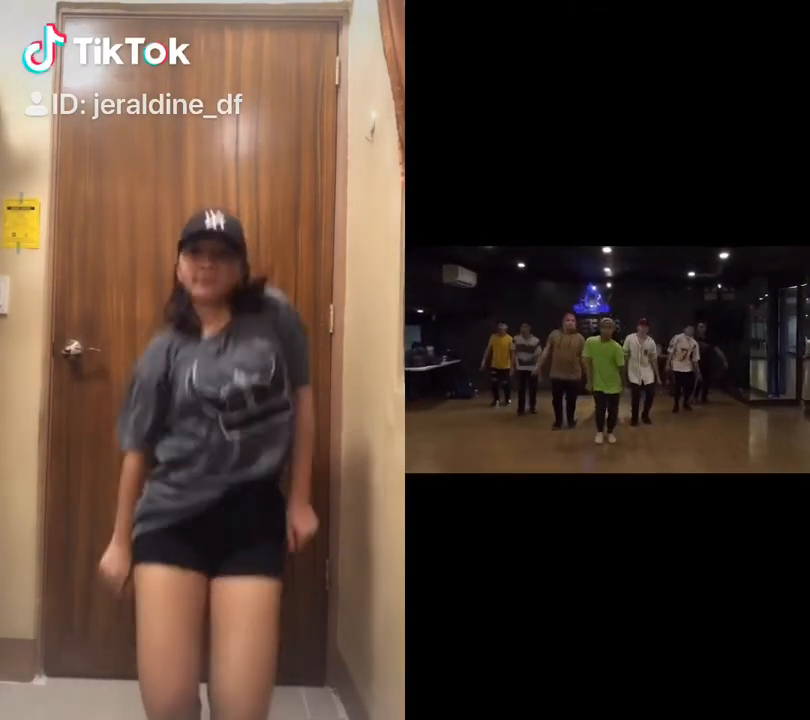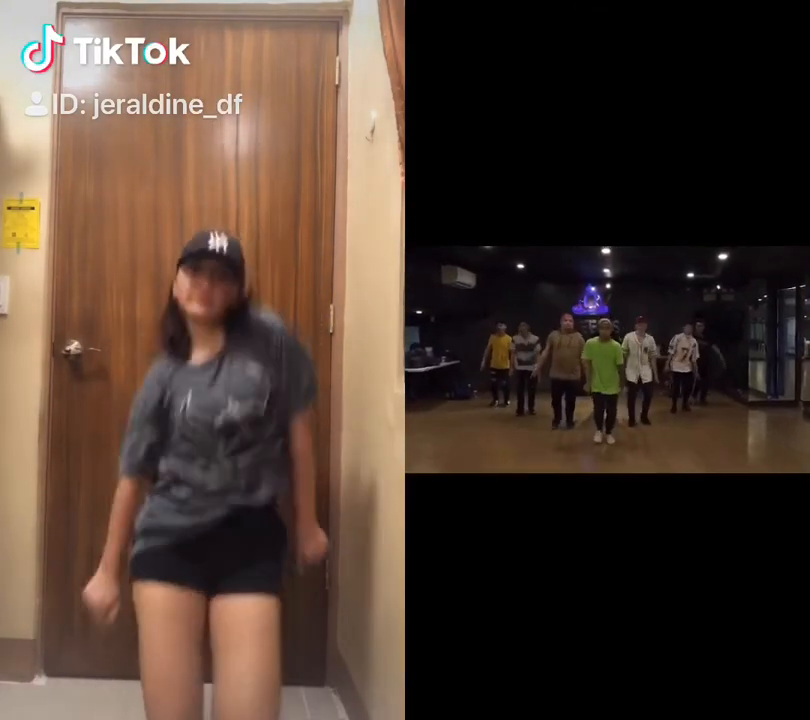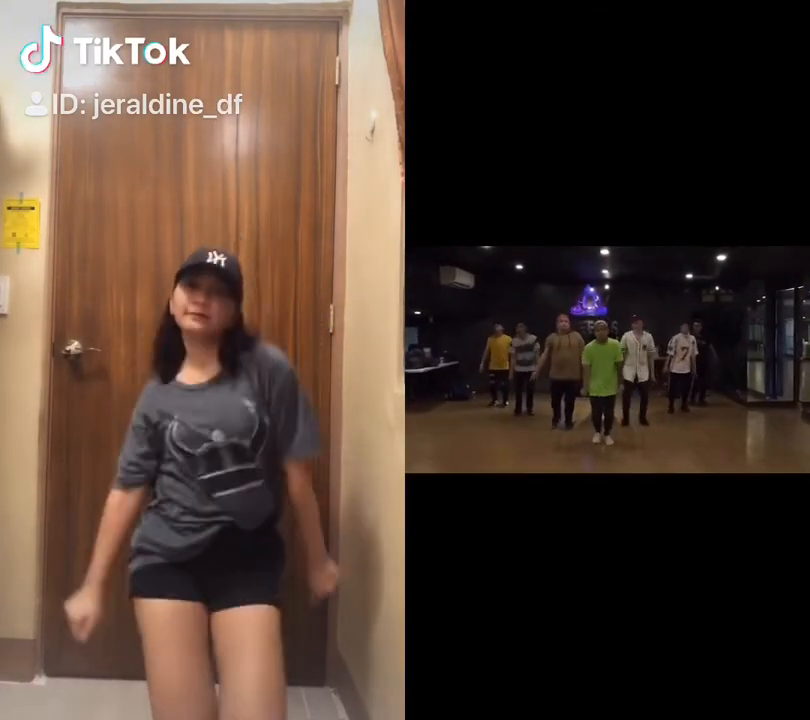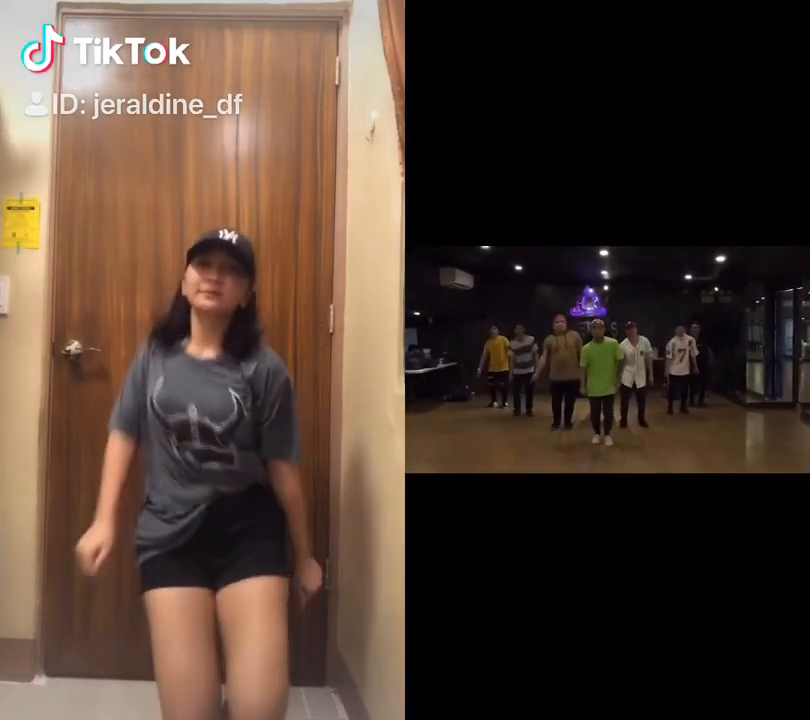
dt=0.1s
person 1, frame 1
left shoulder: (275, 316)
right shoulder: (166, 349)
left elbow: (301, 403)
right elbow: (138, 450)
left wrist: (300, 500)
right wrist: (119, 541)
left hip: (252, 520)
right hip: (171, 524)
person 1, frame 2
left shoulder: (269, 337)
right shoulder: (164, 376)
left elbow: (298, 427)
right elbow: (133, 475)
left wrist: (308, 521)
right wrist: (107, 571)
left hip: (250, 538)
right hip: (170, 540)
person 1, frame 3
left shoulder: (268, 370)
right shoulder: (157, 395)
left elbow: (294, 469)
right elbow: (127, 489)
left wrist: (318, 557)
right wrist: (92, 587)
left hip: (246, 554)
right hip: (169, 553)
person 1, frame 4
left shoulder: (263, 371)
right shoulder: (155, 354)
left elbow: (283, 468)
right elbow: (122, 433)
left wrist: (304, 556)
right wrist: (103, 520)
left hip: (248, 534)
right hip: (171, 539)
